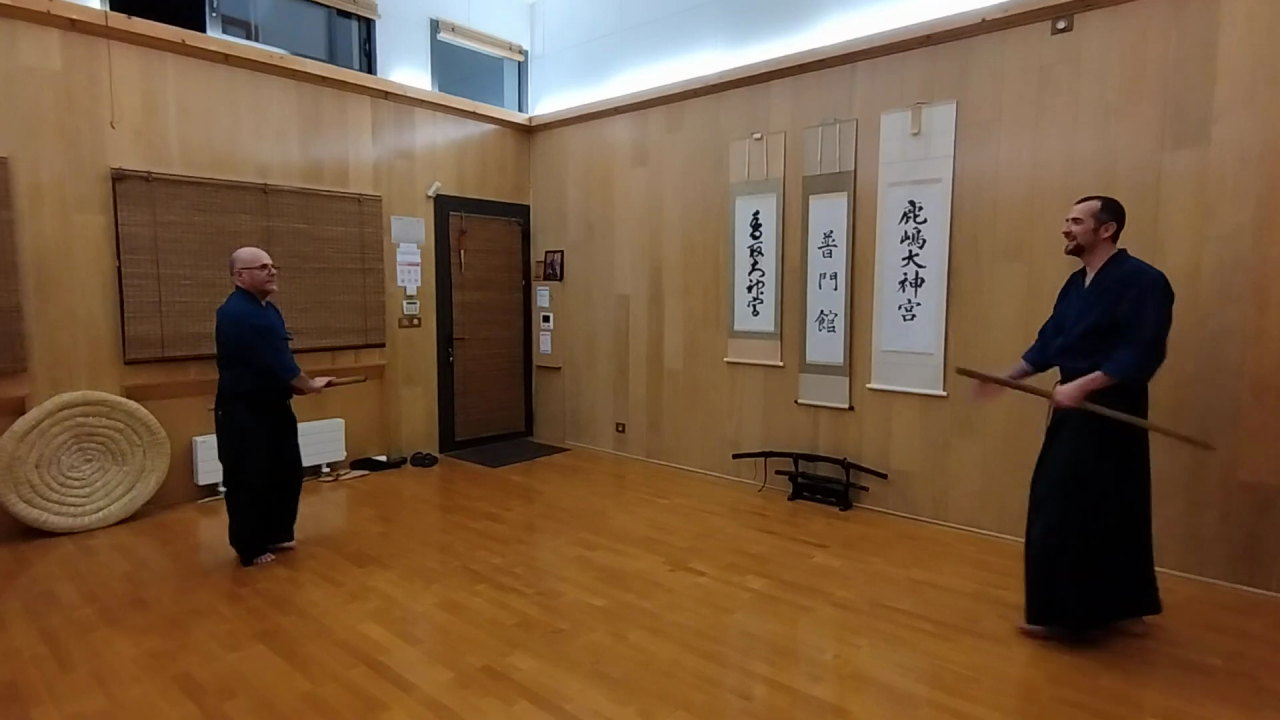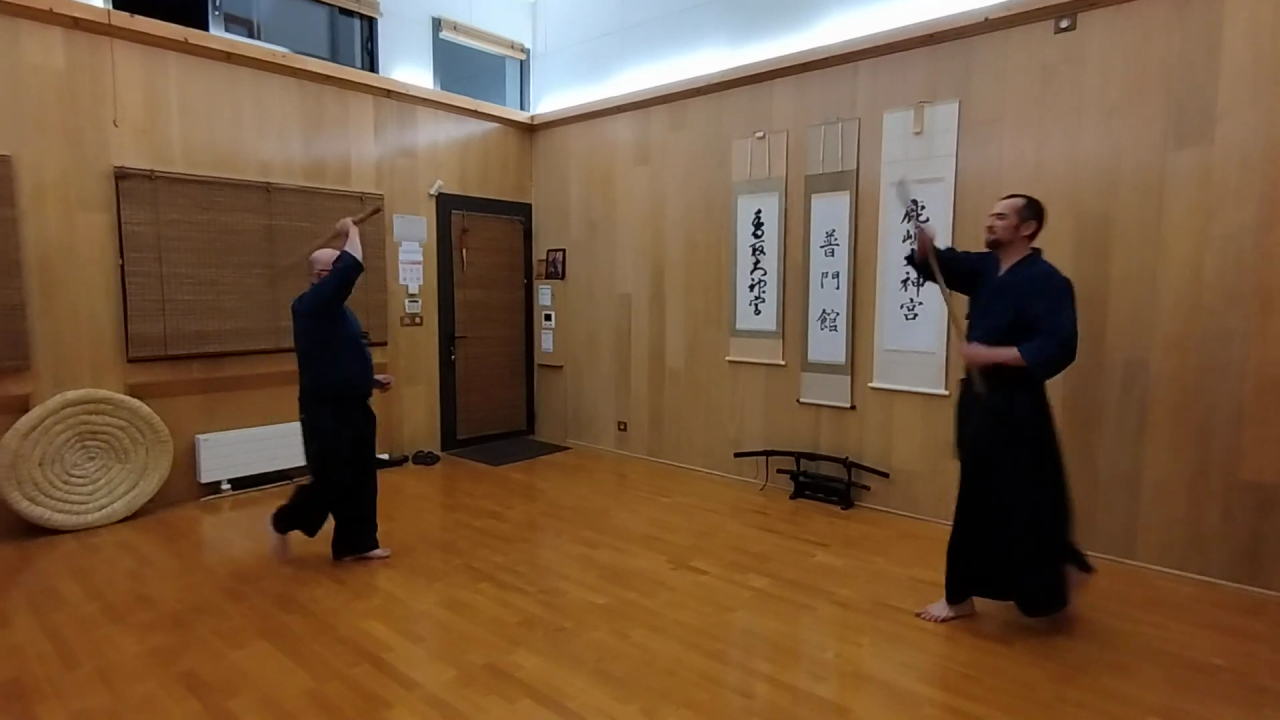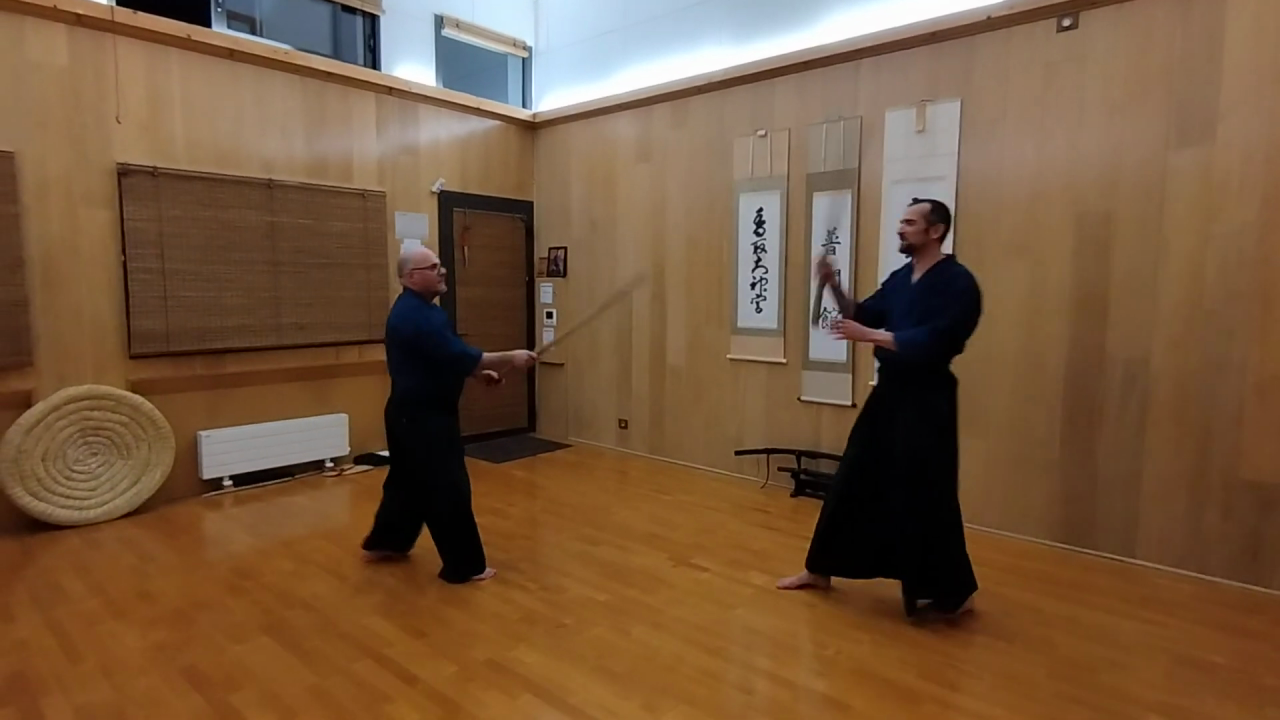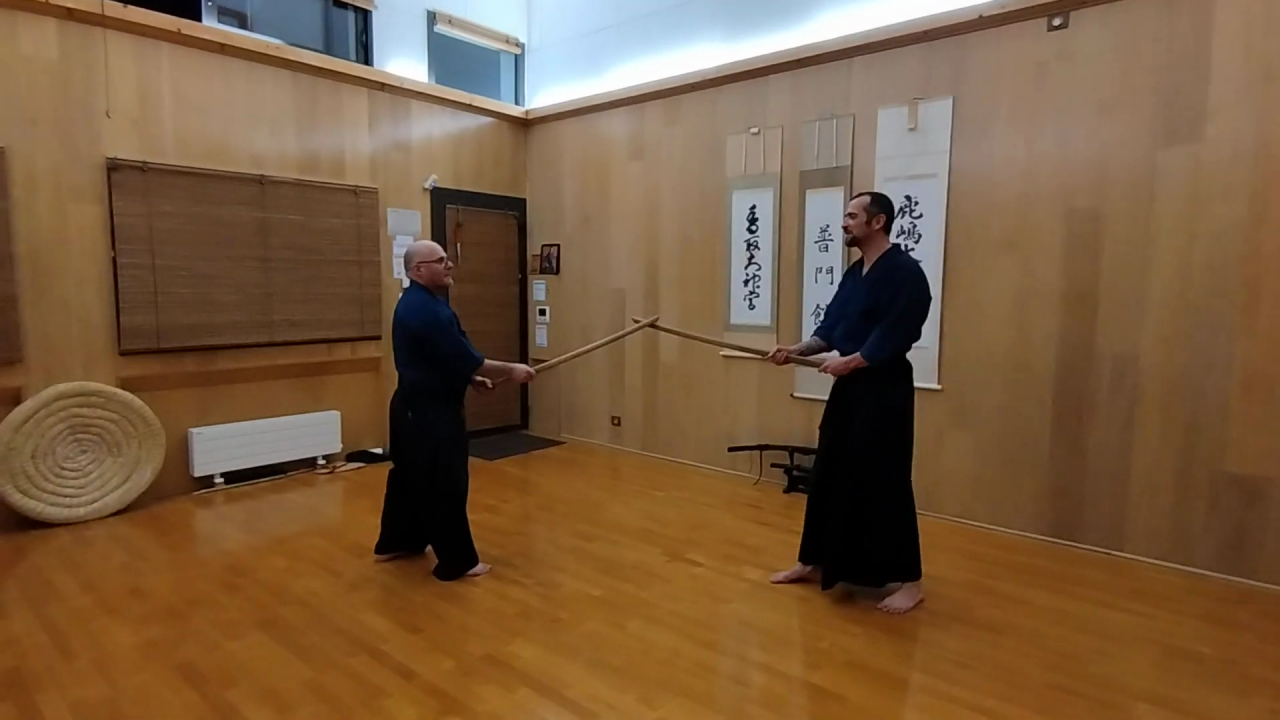
dt=0.7s
person 1, frame 1
left shoulder: (1141, 280)
right shoulder: (1077, 283)
left elbow: (1144, 352)
right elbow: (1051, 343)
left wrist: (1082, 386)
right wrist: (1011, 376)
left hip: (1110, 409)
right hip: (1076, 405)
left knee: (1069, 507)
right knee: (1056, 501)
left ankle: (1064, 611)
right ankle: (1121, 607)
person 1, frame 2
left shoulder: (1047, 282)
right shoulder: (983, 267)
left elbow: (1057, 349)
right elbow: (935, 264)
left wrist: (992, 354)
right wrist: (924, 249)
left hip: (1012, 403)
right hip: (980, 395)
left knee: (987, 499)
right knee: (987, 497)
left ankle: (960, 596)
right ankle: (1058, 573)
person 1, frame 3
left shoulder: (958, 284)
right shoulder: (900, 279)
left elbow: (932, 342)
right elbow: (865, 316)
left wrist: (867, 336)
right wrist: (833, 286)
left hip: (927, 400)
right hip: (889, 394)
left knee: (926, 496)
right knee: (853, 482)
left ankle: (954, 591)
right ankle: (819, 569)
person 1, frame 4
left shoulder: (905, 272)
right shoulder: (854, 273)
left elbow: (895, 337)
right elbow: (831, 328)
left wrist: (851, 360)
right wrist: (795, 350)
left hip: (885, 389)
right hip: (850, 386)
left knee: (882, 481)
right knee: (830, 474)
left ankle: (907, 579)
right ankle: (815, 560)
person 2, frame 1
left shoulder: (267, 309)
right shoulder: (239, 313)
right elbow: (273, 359)
left wrist: (295, 381)
right wrist: (310, 383)
left hip: (272, 406)
right hip: (244, 412)
left knee: (288, 471)
right knee: (250, 481)
left ankle: (273, 534)
right ankle: (251, 549)
person 2, frame 2
left shoulder: (335, 309)
right shoulder: (312, 305)
right elbow: (349, 268)
left wrist: (372, 379)
right wrist: (352, 232)
left hip: (352, 407)
right hip: (327, 411)
left knee: (361, 477)
right knee: (334, 480)
left ankle: (358, 543)
right ankle: (284, 523)
person 2, frame 3
left shoulder: (416, 309)
right shoulder: (416, 316)
left elbow: (445, 358)
right elbow: (458, 356)
left wrist: (480, 371)
right wrist: (509, 358)
left hip: (413, 413)
right hip: (423, 416)
left knee: (408, 481)
right knee: (448, 489)
left ankle: (383, 541)
right ankle: (464, 566)
person 2, frame 4
left shoulder: (414, 303)
right shoulder: (427, 310)
right elbow: (463, 358)
left wrist: (470, 378)
right wrist: (510, 370)
left hip: (415, 406)
right hip: (430, 411)
left knee: (410, 476)
right knee: (445, 484)
left ankle: (395, 542)
right ankle: (456, 561)
